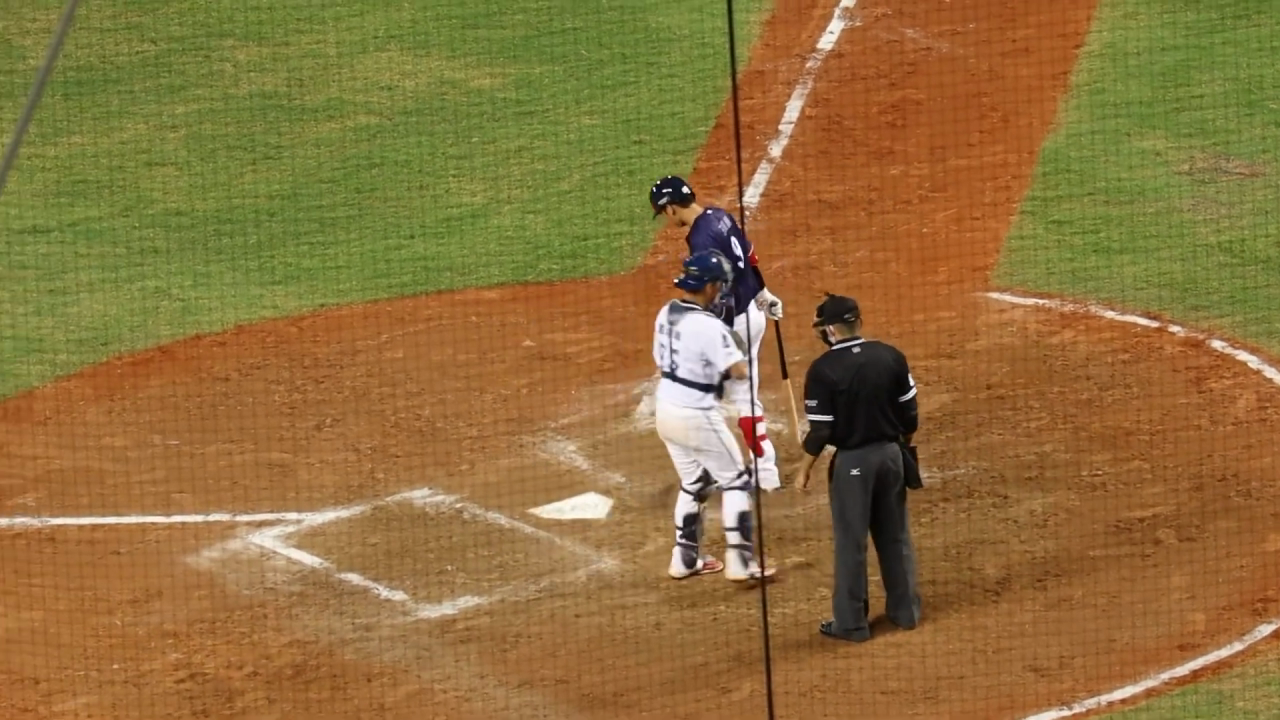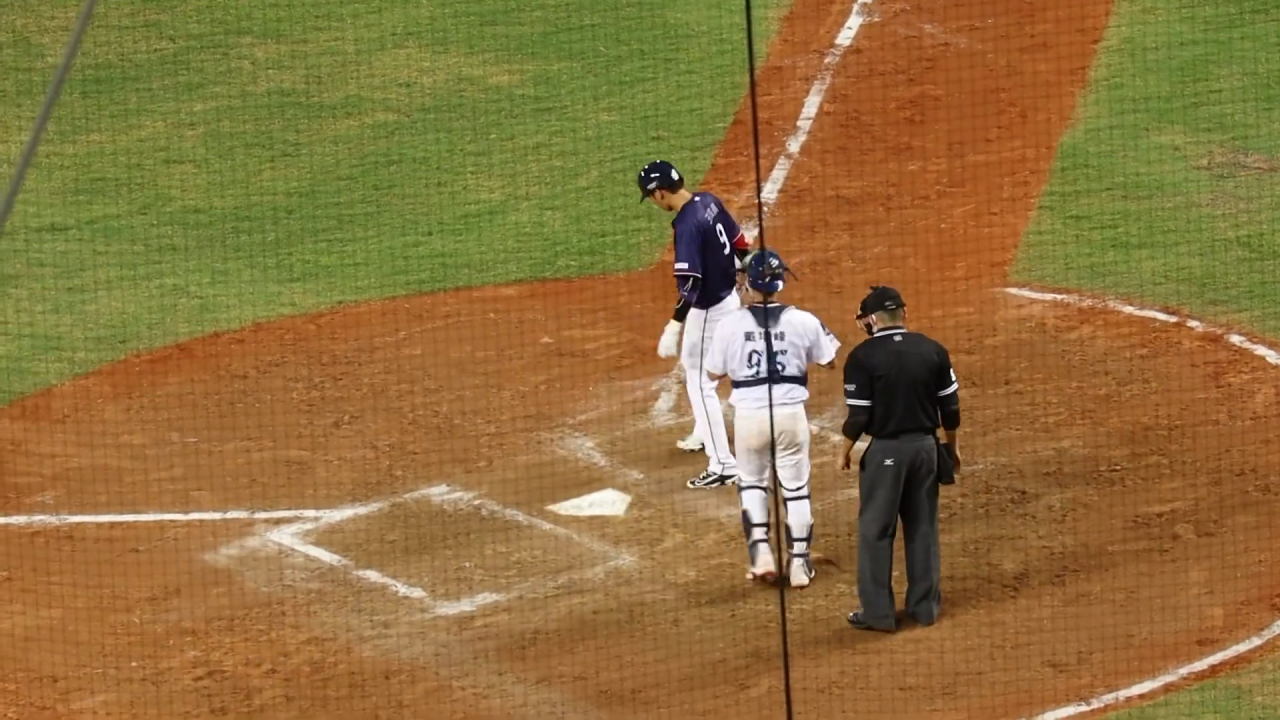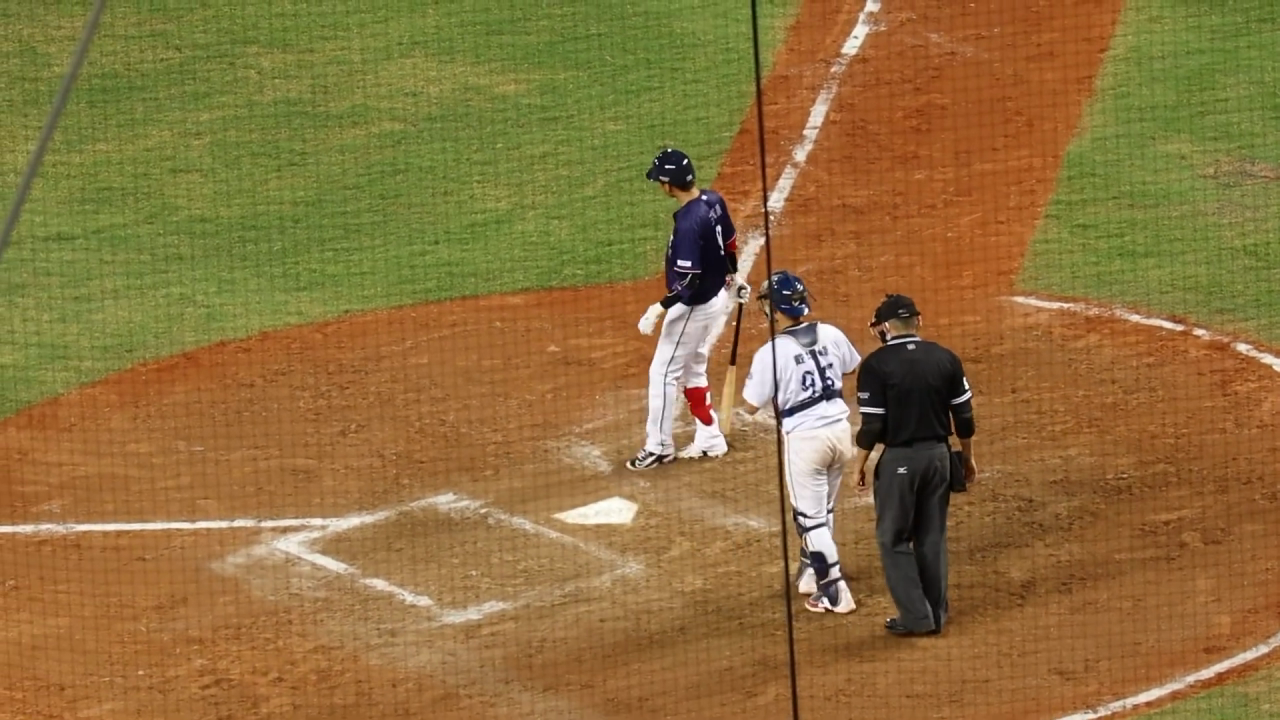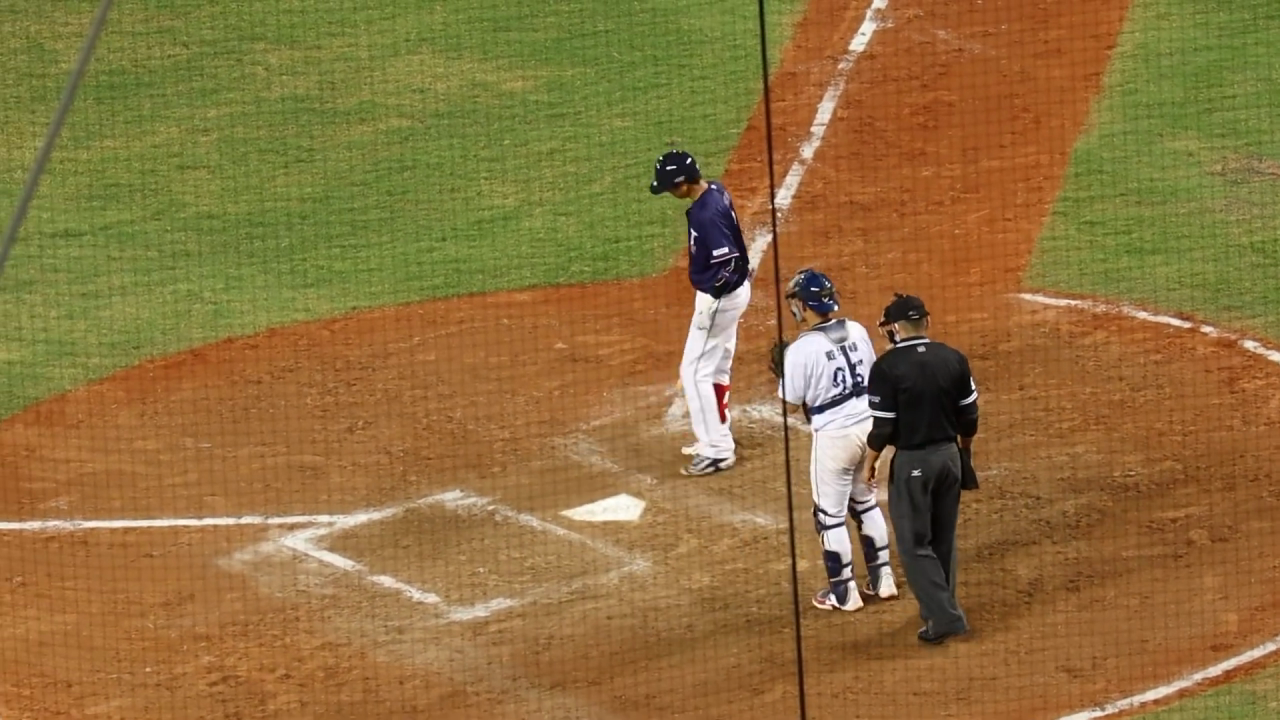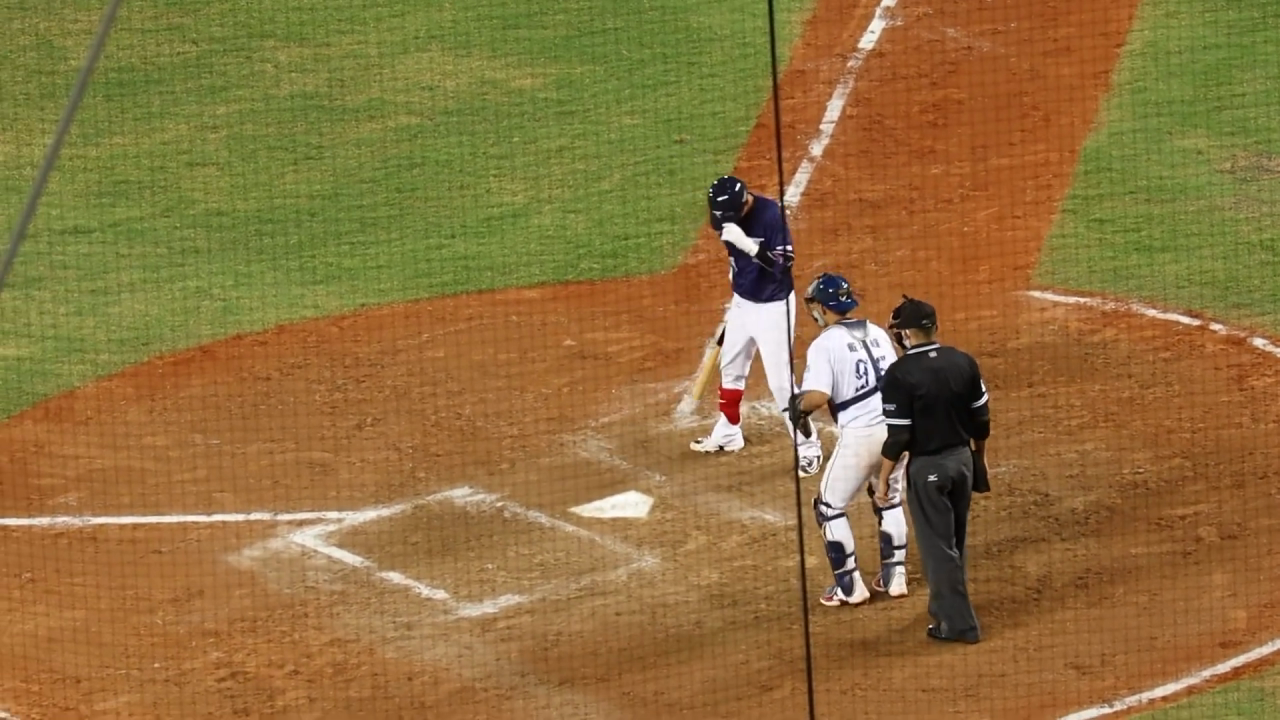
dt=0.4s
person 1, frame 1
left shoulder: (824, 369)
right shoulder: (891, 356)
left elbow: (820, 430)
right elbow: (910, 413)
left wrist: (805, 468)
right wrist: (900, 447)
left hip: (853, 462)
right hip: (891, 455)
left knee: (850, 543)
right knee: (895, 536)
left ankle: (851, 622)
right ankle: (905, 610)
person 1, frame 2
left shoulder: (863, 356)
right shoulder: (933, 350)
left elbow: (858, 417)
right elbow: (950, 407)
left wrist: (844, 454)
right wrist: (952, 447)
left hip: (886, 451)
right hip: (926, 447)
left knee: (875, 531)
right knee: (923, 529)
left ankle: (878, 611)
right ankle: (924, 606)
person 1, frame 3
left shoulder: (876, 364)
right shoulder: (946, 358)
left elbow: (872, 425)
right elbow: (964, 416)
left wrist: (859, 464)
right wrist: (966, 457)
left hip: (900, 459)
right hip: (938, 454)
left knee: (894, 539)
right knee: (932, 537)
left ankle: (916, 613)
right ankle: (934, 612)
person 1, frame 4
left shoulder: (887, 366)
right shoulder: (954, 359)
left elbow: (883, 428)
right elbow: (970, 416)
left wrist: (869, 464)
right wrist: (963, 453)
left hip: (912, 461)
right hip: (949, 456)
left knee: (915, 545)
right knee: (943, 540)
left ankle: (944, 617)
right ankle: (936, 608)
person 1, frame 5
left shoulder: (899, 373)
right shoulder: (964, 362)
left elbow: (898, 436)
right elbow: (981, 418)
left wrist: (883, 479)
right wrist: (980, 456)
left hip: (928, 466)
right hip: (962, 459)
left knee: (937, 545)
right knee: (952, 541)
left ankle: (958, 623)
right ankle: (944, 605)
person 2, frame 1
left shoulder: (666, 314)
right shoulder: (709, 326)
right elbow: (738, 372)
right wrist: (737, 351)
left hip: (667, 410)
right hip: (697, 417)
left knee: (693, 484)
right knee: (737, 482)
left ankle: (685, 557)
right ankle: (740, 558)
person 2, frame 2
left shoulder: (730, 323)
right shoulder: (803, 321)
left elbow: (713, 372)
right elbow: (829, 360)
left hip: (750, 417)
right hip: (791, 414)
left knee: (752, 485)
right knee: (796, 490)
left ankle: (762, 554)
right ankle: (799, 563)
person 2, frame 3
left shoulder: (771, 352)
right shoulder: (832, 334)
left elbow: (752, 406)
right elbow: (853, 368)
left hip: (805, 439)
right hip: (840, 430)
left knee: (809, 517)
right knee: (823, 509)
left ankle: (834, 593)
right ankle: (813, 575)
person 2, frame 4
left shoulder: (801, 349)
right shoulder: (858, 331)
left elbow: (791, 404)
left wrist: (782, 374)
left hip: (834, 437)
right hip: (869, 427)
left knee: (830, 516)
right knee: (866, 504)
left ankle: (844, 593)
right ankle: (883, 579)
person 2, frame 5
left shoulder: (825, 343)
right shoulder: (877, 332)
left elbow: (818, 396)
left wrist: (799, 407)
left hip: (860, 436)
left knee: (829, 507)
right knee: (891, 502)
left ankle: (849, 585)
right ankle: (895, 576)
person 3, frame 1
left shoulder: (701, 238)
right shoulder: (720, 216)
right elbow: (749, 257)
right wrist: (764, 294)
left hip: (731, 321)
right hip: (751, 313)
right knee: (744, 395)
right ankle: (765, 469)
person 3, frame 2
left shoulder: (687, 225)
right shoulder: (709, 201)
left elbow: (689, 283)
right elbow: (738, 242)
left wrist: (672, 326)
left hip: (708, 308)
right hip: (726, 297)
left knee: (700, 385)
right knee: (693, 367)
left ankle: (722, 464)
right ankle: (707, 434)
person 3, frame 3
left shoulder: (688, 222)
right shoulder: (714, 201)
left elbow: (688, 280)
right elbow: (730, 246)
left wrist: (656, 309)
right wrist: (732, 279)
left hip: (695, 305)
right hip: (715, 297)
left knee: (664, 373)
right knee: (693, 370)
left ankle: (658, 446)
right ankle: (710, 439)
person 3, frame 4
left shoulder: (709, 212)
right shoulder: (715, 191)
left elbow: (728, 266)
left wrist: (707, 304)
left hip: (721, 298)
right hip: (727, 294)
left knee: (695, 371)
right knee: (716, 367)
left ankle: (714, 450)
right ankle: (716, 439)
person 3, frame 5
left shoulder: (770, 213)
right shoulder: (729, 215)
left elbow: (783, 263)
left wrist: (748, 245)
left hip: (773, 309)
right hip: (742, 304)
left knee: (781, 382)
right knee: (729, 368)
left ankle: (809, 448)
right ankle: (726, 434)
